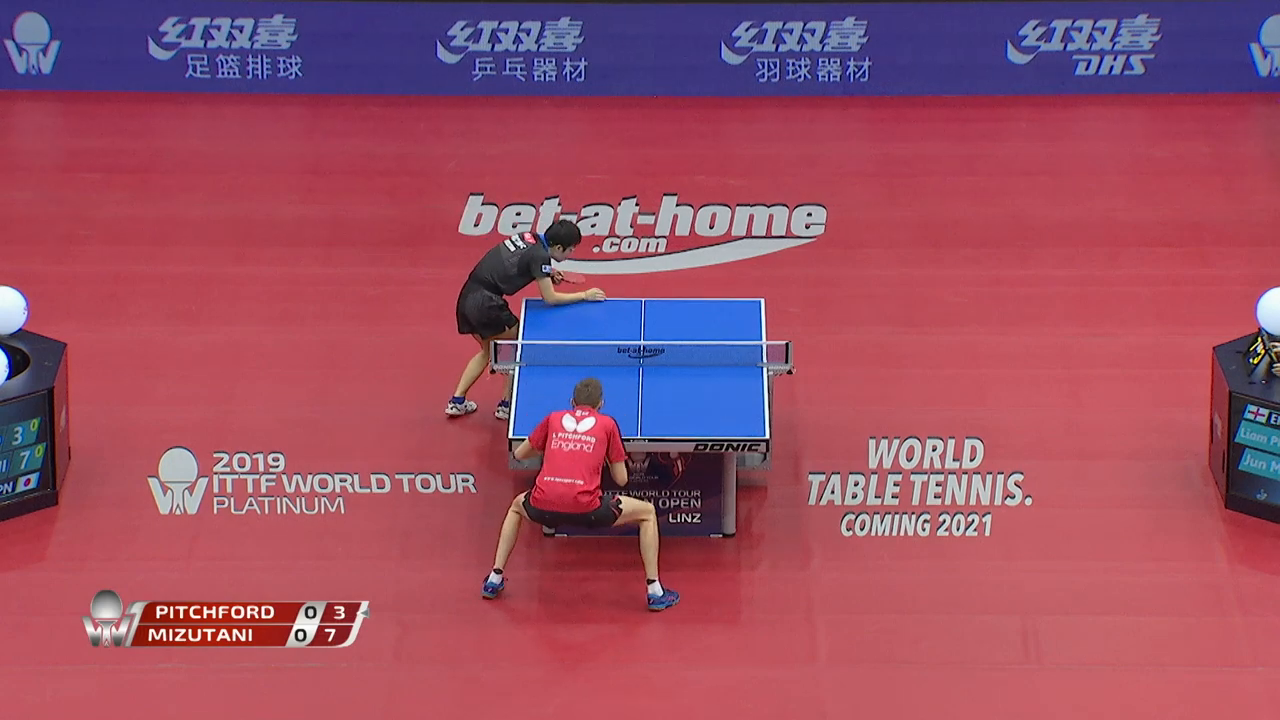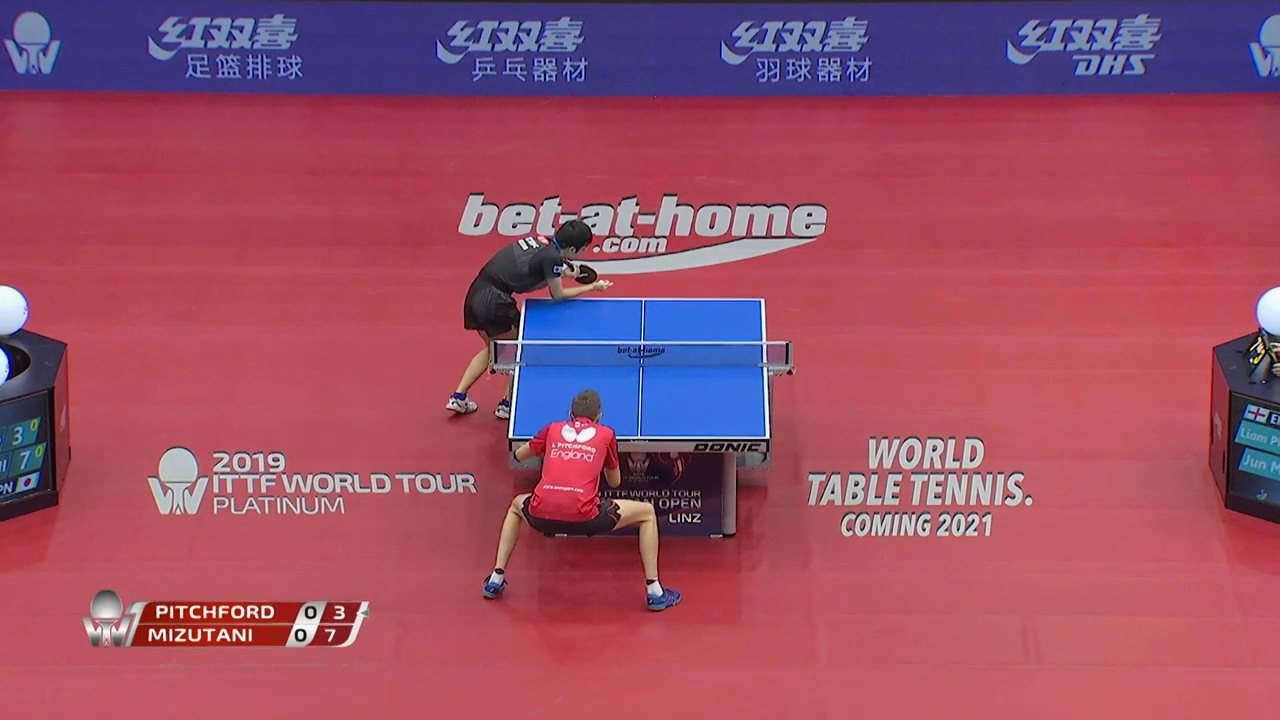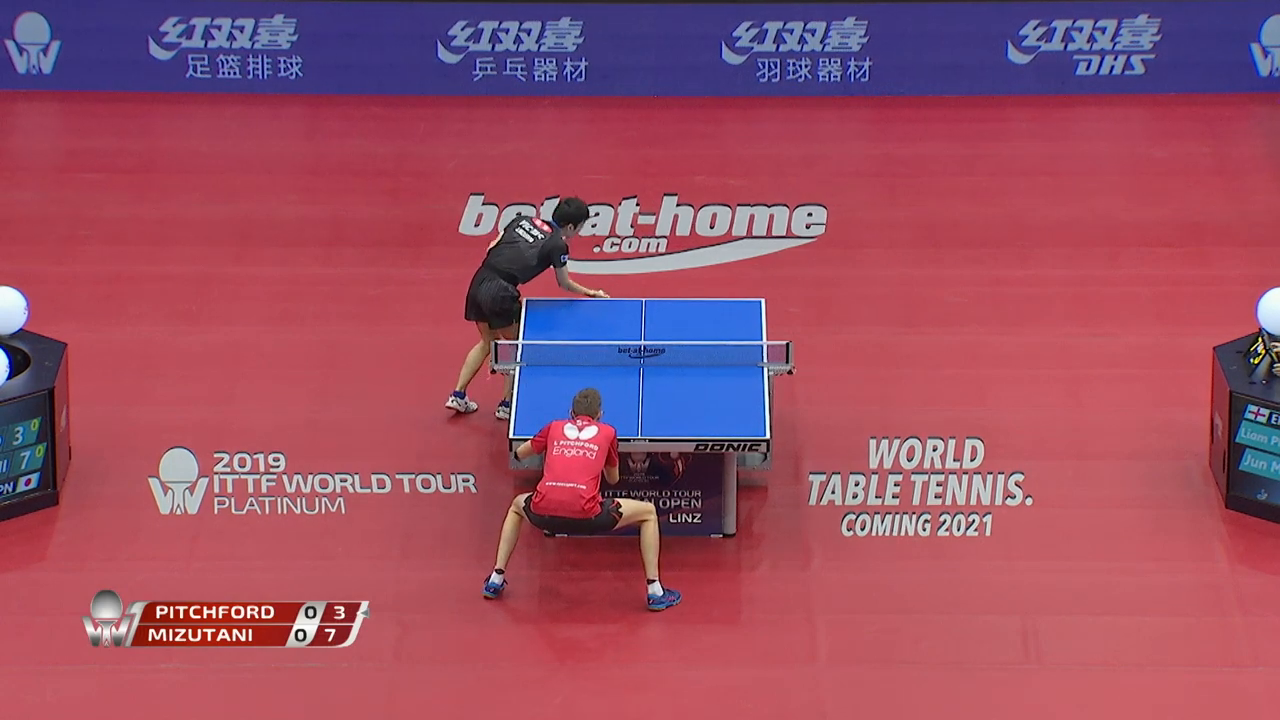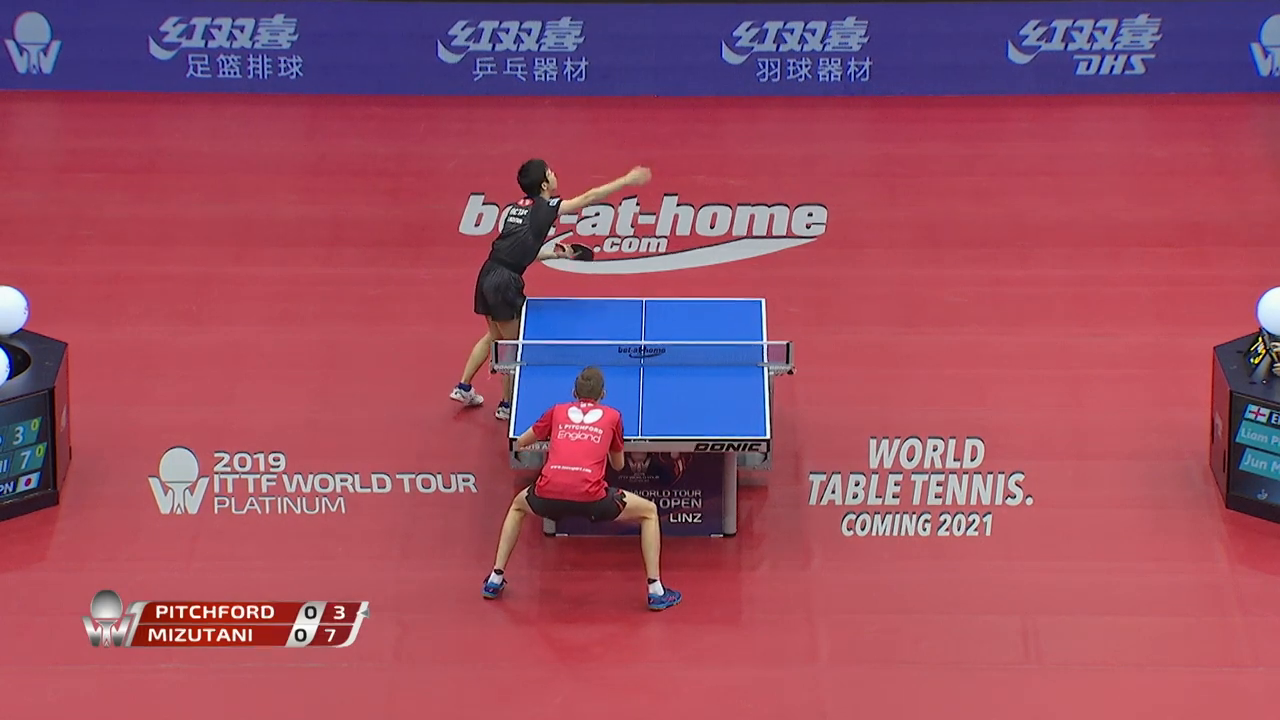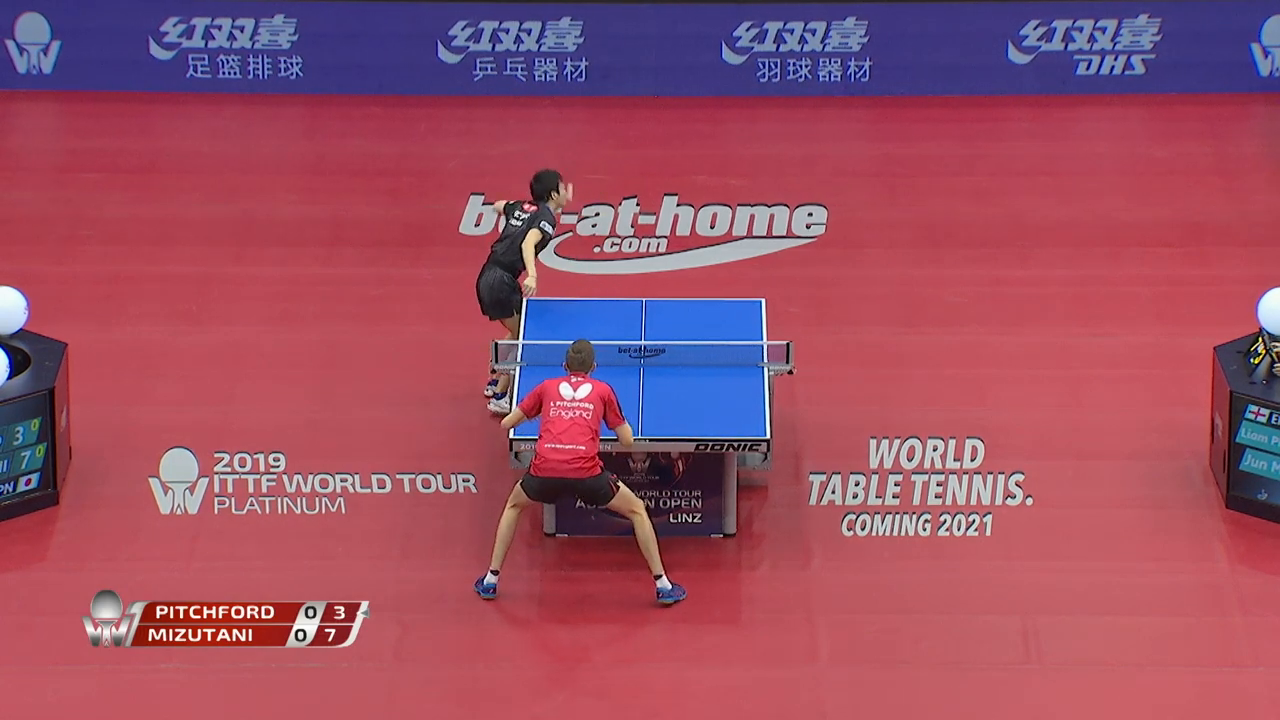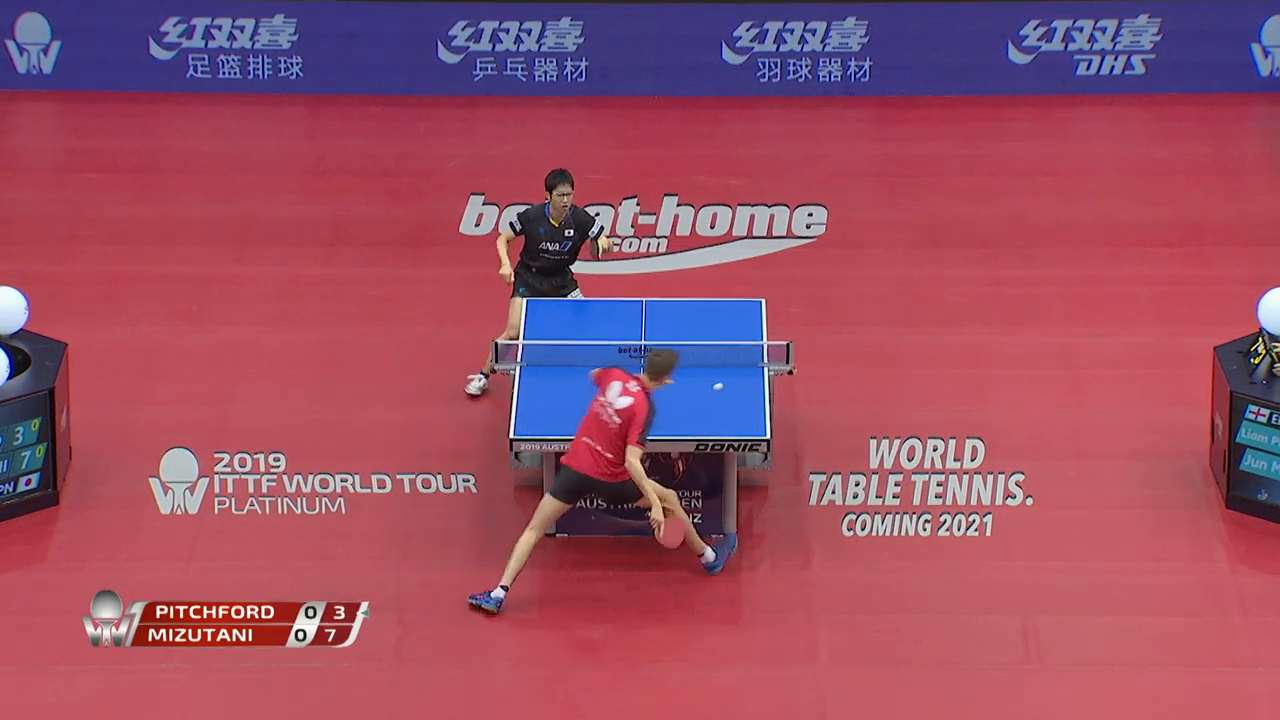
dt=0.7s
person 1, frame 1
left shoulder: (553, 418)
right shoulder: (608, 424)
left elbow: (519, 455)
right elbow: (622, 480)
left hip: (543, 504)
right hip: (585, 506)
left knee: (517, 506)
right knee: (647, 513)
left ankle: (494, 579)
right ankle: (654, 591)
person 1, frame 2
left shoulder: (553, 428)
right shoulder: (606, 434)
left elbow: (519, 455)
right elbow: (615, 482)
left hip: (542, 514)
right hip: (583, 516)
left knee: (517, 505)
right knee: (647, 513)
left ankle: (496, 579)
right ankle: (654, 592)
person 1, frame 3
left shoulder: (554, 427)
right shoulder: (607, 432)
left elbow: (520, 453)
right elbow: (613, 478)
left hip: (544, 512)
right hip: (585, 514)
left knee: (517, 505)
right knee: (648, 513)
left ankle: (496, 579)
right ankle: (655, 591)
person 1, frame 4
left shoulder: (557, 411)
right shoulder: (612, 416)
left elbow: (520, 443)
right elbow: (618, 465)
left hip: (549, 495)
right hip: (590, 497)
left knee: (517, 505)
right knee: (649, 512)
left ankle: (495, 579)
right ankle: (655, 591)
person 1, frame 5
left shoulder: (547, 387)
right shoulder: (603, 390)
left elbow: (506, 424)
right elbow: (627, 440)
left wrist: (539, 414)
right wrist: (621, 424)
left hip: (544, 471)
right hip: (585, 472)
left knee: (513, 505)
right knee: (637, 511)
left ankle: (490, 580)
right ankle: (663, 586)
person 1, frame 6
left shoulder: (613, 375)
right shoulder: (643, 407)
left elbow: (595, 374)
right elbow: (631, 462)
left wrist: (640, 380)
right wrist: (655, 505)
left hip: (573, 468)
right hip: (609, 477)
left knee: (533, 530)
right knee: (670, 501)
left ankle: (498, 594)
right ankle: (708, 557)
person 2, frame 1
left shoulder: (527, 237)
right shoulder: (539, 255)
right elbow: (550, 298)
left wrist: (547, 275)
right wrist: (584, 295)
left hip: (467, 297)
right hip: (486, 303)
left knee: (489, 351)
left ankle: (457, 401)
right ankle: (506, 405)
person 2, frame 2
left shoulder: (539, 242)
right shoulder: (552, 257)
right elbow: (558, 295)
left wrist: (560, 274)
right wrist: (593, 287)
left hip: (476, 293)
right hip: (494, 301)
left knee: (493, 349)
left ankle: (458, 397)
right ankle: (507, 404)
person 2, frame 3
left shoulder: (524, 220)
right shoulder: (557, 245)
left elbow: (491, 247)
right elbow: (564, 284)
right wrist: (591, 293)
left hip: (480, 281)
right hip: (500, 292)
left knee: (487, 342)
left ankle: (458, 396)
right ankle: (507, 405)
person 2, frame 4
left shoulder: (516, 208)
right shoulder: (543, 209)
right elbow: (587, 199)
left wrist: (553, 252)
right wrist: (626, 180)
left hip: (488, 273)
right hip: (504, 281)
left knee: (493, 335)
right knee: (513, 344)
left ankle: (463, 387)
right ankle: (507, 405)
person 2, frame 5
left shoulder: (521, 207)
right shoulder: (547, 219)
left elbow: (498, 206)
right elbow: (528, 243)
right wrist: (532, 275)
left hip: (488, 277)
right hip: (500, 281)
left knee: (516, 334)
left ankle: (496, 381)
right ankle: (500, 398)
person 2, frame 6
left shoulder: (581, 218)
right shoulder: (530, 216)
left elbow: (604, 240)
right elbow: (502, 239)
left wrist: (603, 243)
right wrist: (505, 264)
left hip: (561, 279)
right hip: (529, 277)
right knee: (513, 333)
right ankle: (483, 375)
